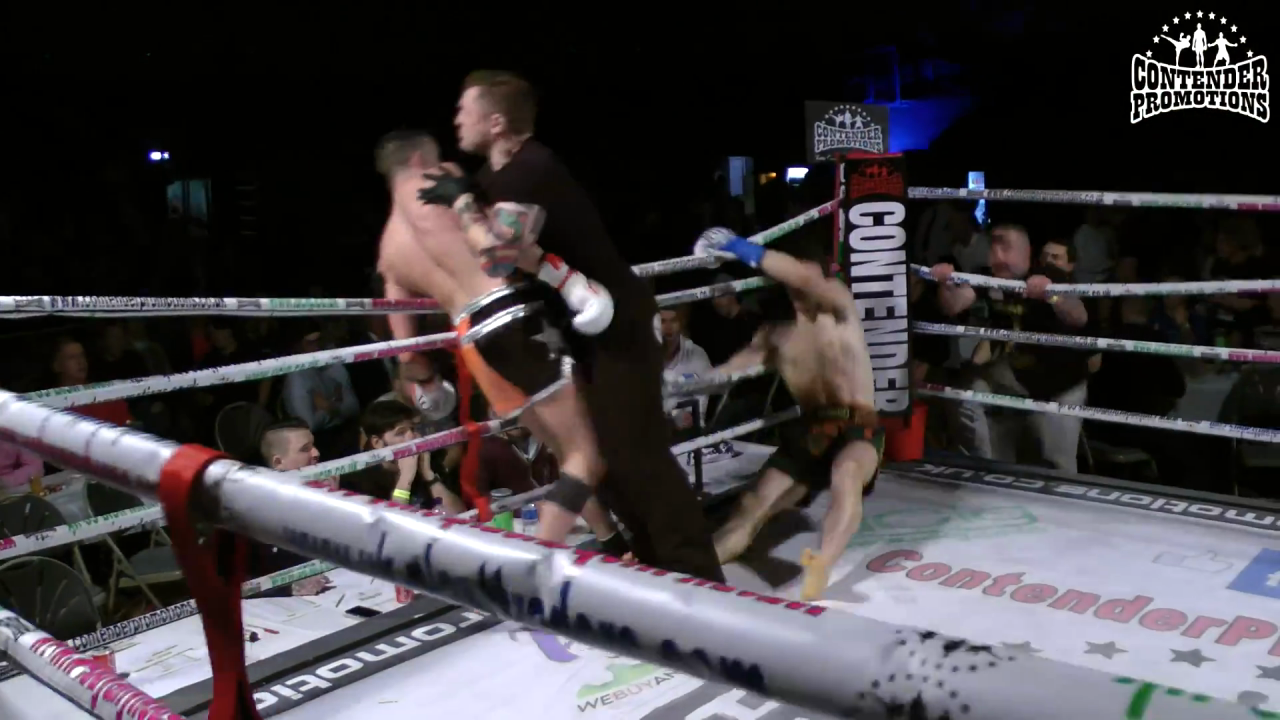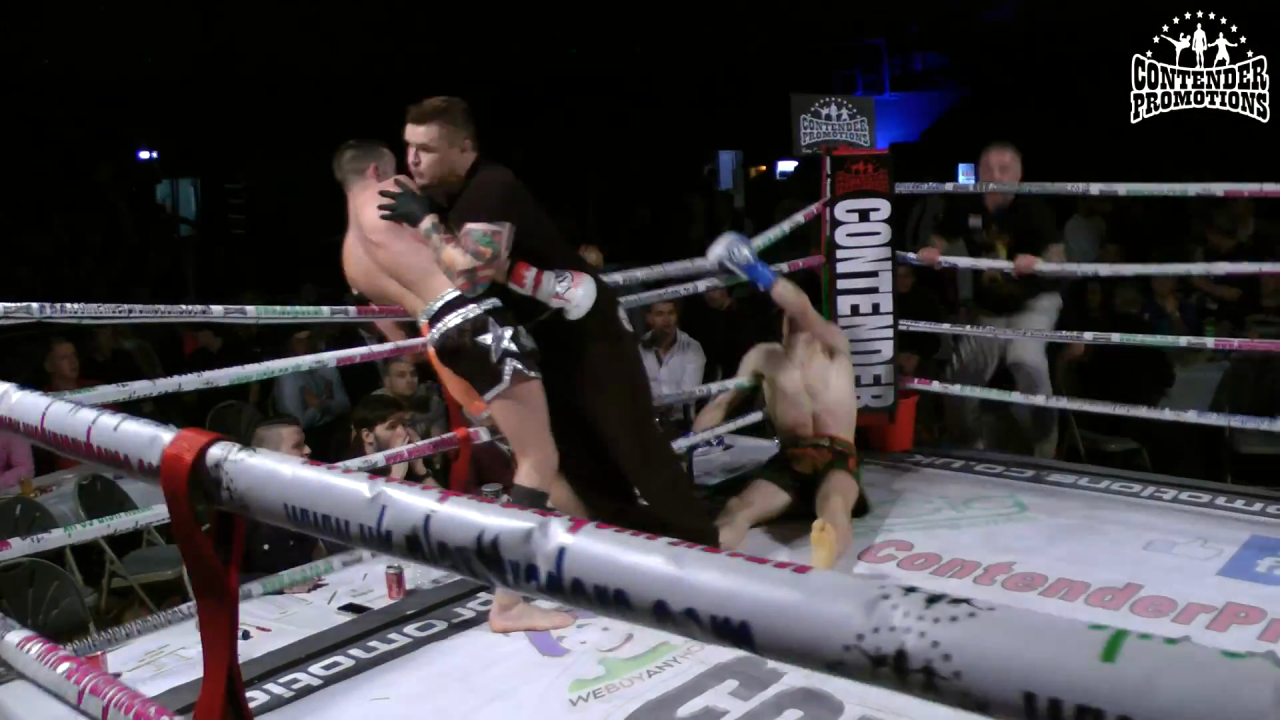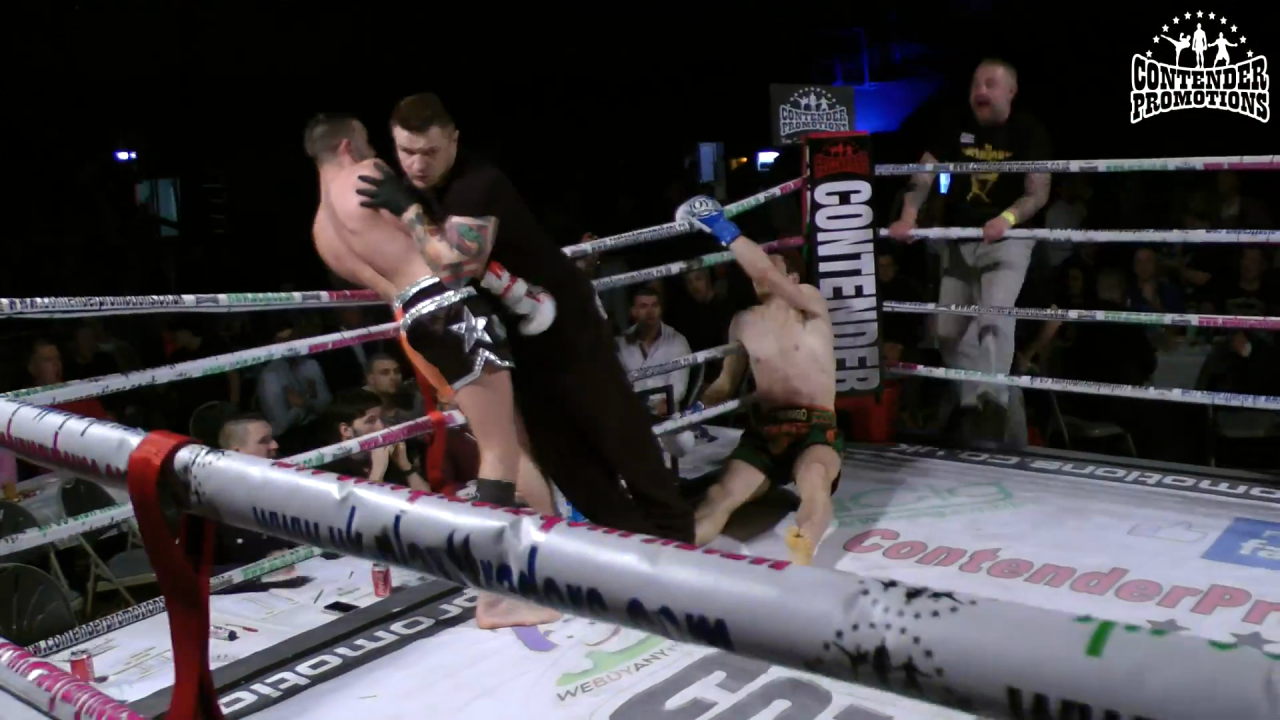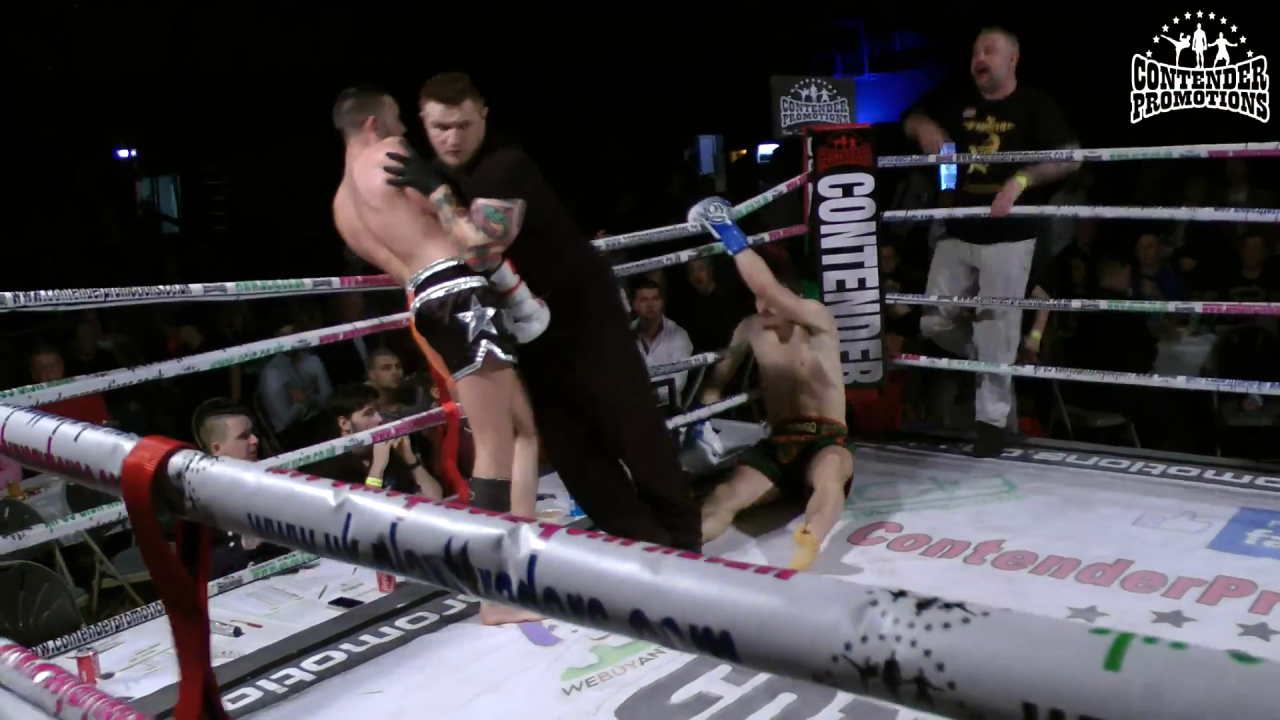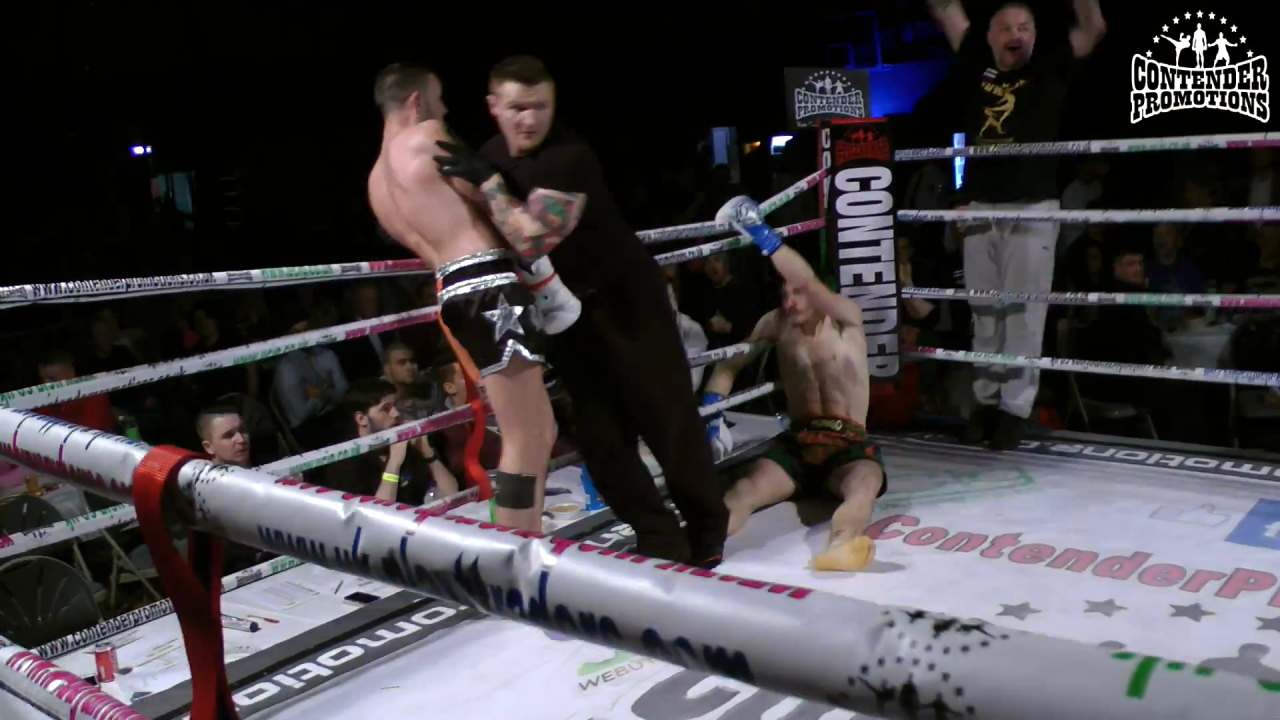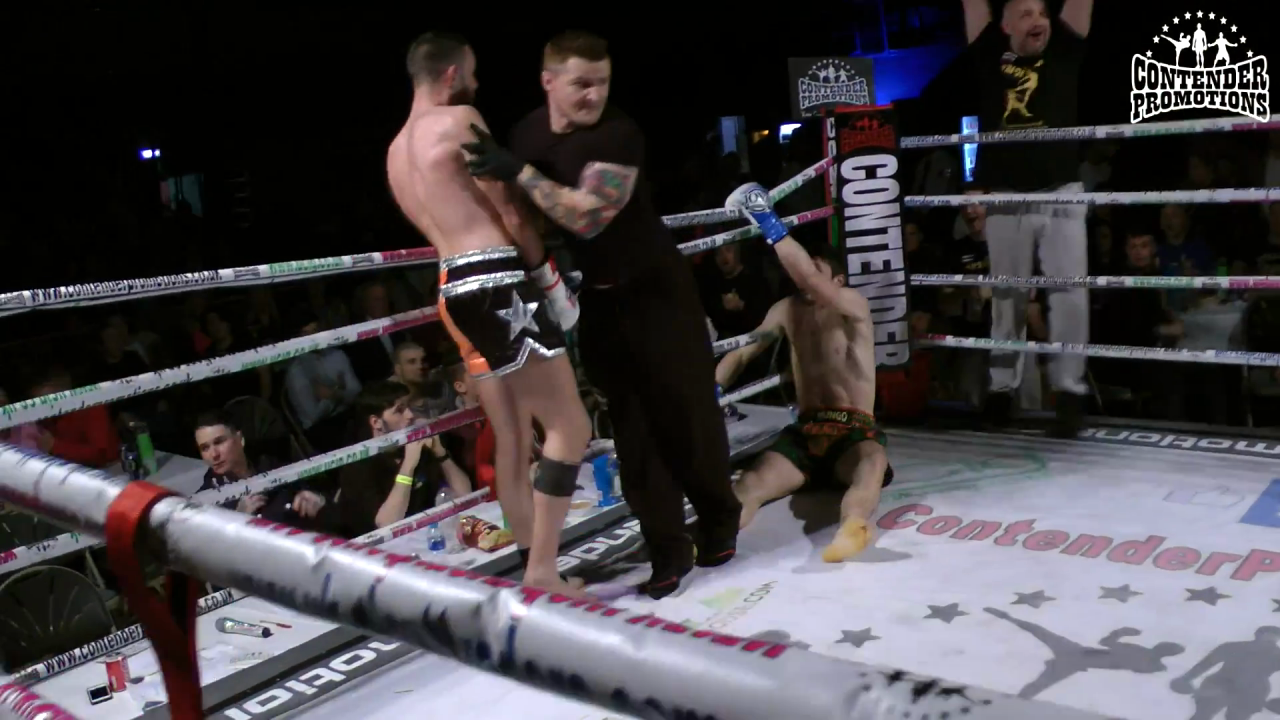
dt=0.2s
person 1, frame 1
left shoulder: (390, 248)
right shoulder: (442, 180)
left elbow: (407, 348)
right elbow: (499, 238)
left wrist: (427, 385)
right wrist: (574, 282)
left hip: (475, 343)
right hip: (515, 318)
left knee: (570, 450)
right knee: (586, 453)
person 1, frame 2
left shoulder: (351, 260)
right shoulder: (391, 195)
left hip: (442, 336)
right hip: (474, 316)
left knee: (542, 451)
right knee: (539, 458)
right ankle: (508, 603)
person 1, frame 3
left shoulder: (322, 233)
right shoulder: (366, 175)
right elbow: (442, 244)
right wrist: (514, 286)
left hip: (417, 323)
right hip: (447, 302)
left knee: (515, 437)
right knee: (502, 446)
right ankle: (492, 600)
person 1, frame 4
left shoulder: (342, 206)
right shoulder: (390, 153)
right elbow: (453, 215)
right wrist: (517, 287)
left hip: (427, 305)
right hip: (458, 288)
left knee: (524, 425)
right knee: (495, 444)
right ankle: (497, 594)
person 1, frame 5
left shoulder: (378, 182)
right shoulder: (430, 136)
right wrist: (548, 281)
left hip: (457, 295)
right hip: (489, 286)
left knee: (537, 432)
right knee: (528, 440)
person 1, frame 6
left shoulder: (396, 152)
right shoulder: (459, 118)
right elbow: (510, 213)
right wrist: (551, 280)
left hip: (457, 290)
right hip: (495, 282)
left knee: (512, 441)
right knee: (571, 428)
left ankle: (532, 569)
right ankle: (541, 577)
person 2, frame 1
left shoulder: (527, 173)
right shoulder: (507, 174)
left hip: (617, 325)
left knee: (634, 451)
right knee: (603, 453)
left ankle: (696, 576)
right ankle: (661, 566)
person 2, frame 2
left shoulder: (491, 189)
right shoulder: (446, 194)
left wrist: (425, 220)
left hip: (583, 325)
right hip: (540, 332)
left knee: (631, 437)
right knee: (576, 451)
left ankle: (695, 541)
person 2, frame 3
left shoulder: (477, 184)
right shoulder: (416, 187)
left hip: (560, 311)
left knee: (613, 421)
right knee: (554, 444)
left ankle: (671, 529)
right ankle: (636, 537)
person 2, frame 4
left shoulder: (505, 166)
right shoulder: (438, 166)
left hip: (583, 300)
left knee: (628, 417)
right knee: (566, 438)
left ankle: (679, 527)
right ankle: (646, 539)
person 2, frame 5
left shoulder: (568, 157)
right shoulder: (492, 156)
left elbow: (532, 238)
left wrist: (487, 182)
left hip: (627, 296)
left knee: (666, 414)
right knee: (599, 433)
left ankle: (706, 527)
right ankle: (663, 542)
person 2, frame 6
left shoulder: (618, 134)
right shoulder: (526, 134)
left elbow: (590, 214)
left wrist: (522, 174)
left hip: (656, 289)
right hip: (593, 299)
left knee: (689, 411)
right knee: (634, 424)
left ankle: (718, 520)
right ankle: (669, 549)
person 3, frame 1
left shoulder: (1050, 278)
left elbow: (1079, 317)
right elbow: (953, 307)
left wrist: (1051, 295)
right wrist: (945, 283)
left hip: (1059, 385)
right hip: (1013, 371)
left knee: (1057, 466)
right knee: (968, 407)
person 3, frame 2
left shoulder: (1034, 210)
right shoulder: (966, 209)
left elbow: (1057, 258)
right elbow: (939, 245)
left wrist: (1036, 262)
right wrist: (930, 253)
left hip: (1034, 302)
right hip: (988, 308)
left knee: (1025, 360)
right knee: (961, 387)
person 3, frame 3
left shoulder: (1027, 132)
right shoulder: (957, 130)
left elbow: (1039, 191)
right elbow: (925, 172)
left wrist: (1008, 217)
right wrist: (908, 213)
left hip: (1008, 239)
right hip: (961, 242)
left knee: (995, 317)
right knee: (950, 330)
left ankle: (993, 399)
right ankle: (969, 405)
person 3, frame 4
left shoulder: (1035, 107)
right shoulder: (962, 107)
left elbow: (1069, 159)
right elbow: (920, 124)
left wrist: (1021, 180)
right wrist: (921, 126)
left hip: (1011, 237)
right hip: (958, 232)
left knee: (997, 325)
right knee: (934, 322)
left ankle: (992, 421)
right ankle: (983, 367)
person 3, frame 5
left shoulder: (1049, 64)
right shoulder: (978, 64)
left hip: (1033, 206)
right hip: (981, 206)
left knee: (1023, 310)
right knee: (985, 311)
left ankle: (1015, 410)
right ankle: (987, 402)
person 3, frame 6
left shoulder: (1063, 50)
right shoulder: (992, 53)
left hip: (1060, 192)
right hip: (1004, 197)
left knee: (1069, 291)
right knee: (1006, 298)
left ankle: (1069, 391)
right ankle: (1001, 391)
person 4, frame 1
left shoulder: (838, 305)
right shoulder: (775, 335)
left elbow: (810, 281)
right elbow: (731, 370)
left wrist: (747, 251)
left hip: (856, 427)
right hip: (809, 432)
left knee: (845, 474)
right knee: (753, 503)
left ankle: (820, 569)
person 4, frame 2
left shoulder: (832, 344)
right shoulder: (763, 357)
left elbow: (807, 313)
right elbow: (720, 404)
left wrist: (755, 270)
left hip: (836, 460)
right hip: (790, 462)
left knee: (833, 501)
right knee: (738, 508)
left ankle: (822, 559)
person 4, frame 3
left shoulder: (811, 306)
right shoulder: (744, 322)
left elbow: (766, 272)
right elbow: (726, 383)
left wrist: (721, 227)
left hip: (815, 431)
right hip: (765, 432)
left knee: (814, 481)
right knee: (720, 496)
left ankle: (802, 548)
person 4, frame 4
left shoulder: (817, 318)
right shoulder: (750, 329)
left elbow: (769, 289)
right elbow: (720, 375)
left wrist: (729, 234)
left hip: (826, 439)
right hip: (777, 445)
left knee: (828, 473)
right knee: (725, 495)
left ankle: (809, 544)
person 4, frame 5
left shoulder: (845, 316)
right shoulder: (776, 323)
left elbow: (809, 283)
right elbow: (730, 363)
left wrist: (761, 234)
right wrist: (712, 410)
left hip: (849, 445)
right hip: (797, 444)
left knee: (863, 487)
right knee: (743, 492)
left ankle: (840, 546)
person 4, frame 6
left shoulder: (853, 306)
right shoulder: (787, 311)
left elbow: (810, 279)
right elbow: (740, 354)
left wrist: (768, 223)
left hip: (855, 434)
right hip: (805, 434)
left knee: (871, 467)
right knee: (751, 484)
left ankle: (847, 534)
